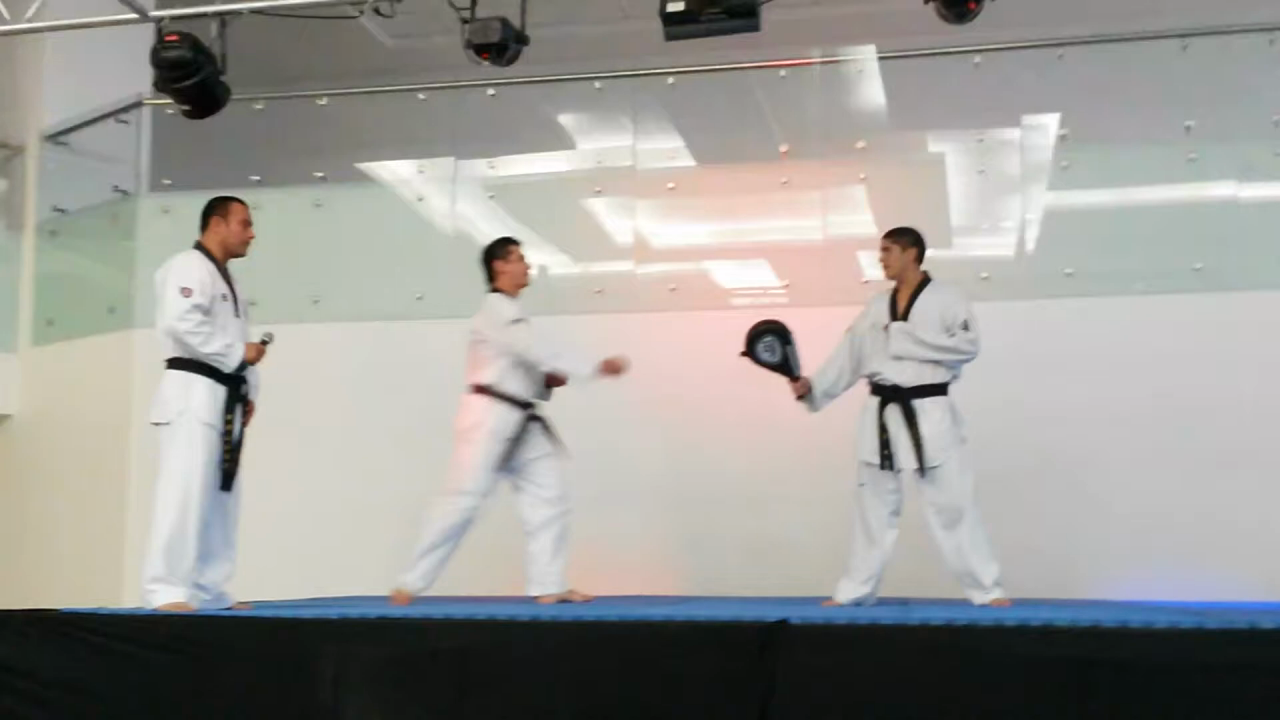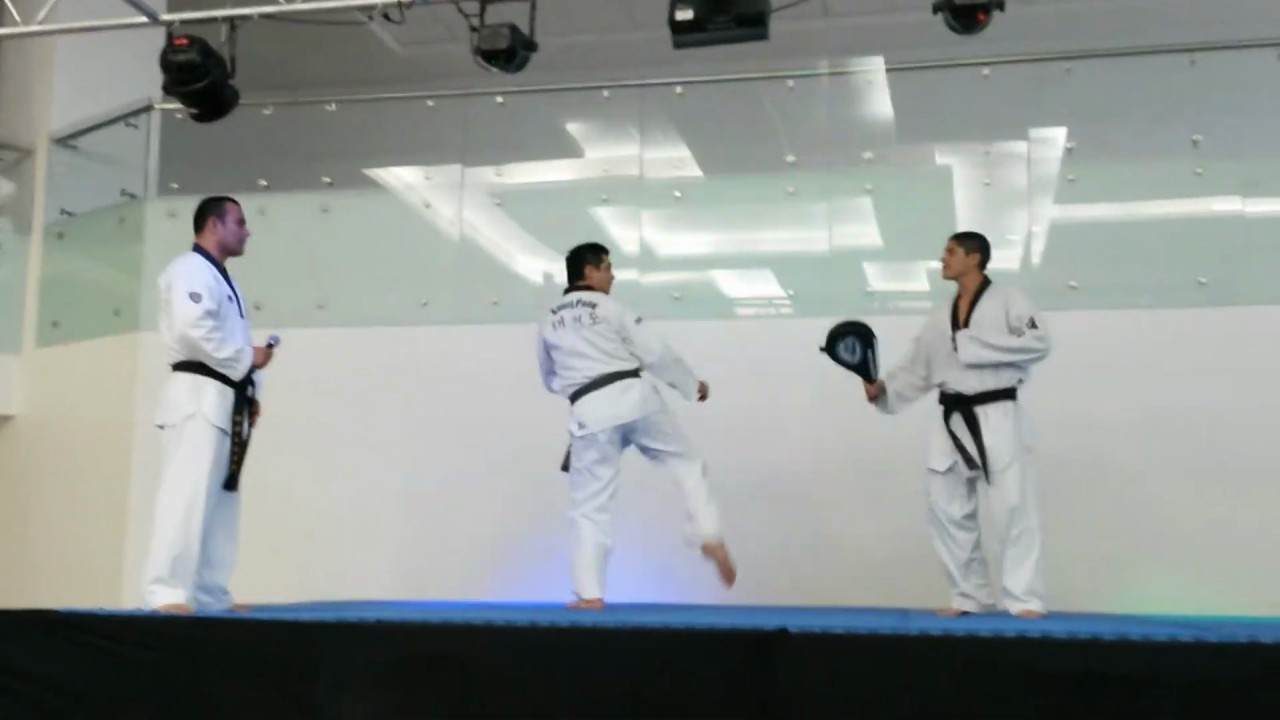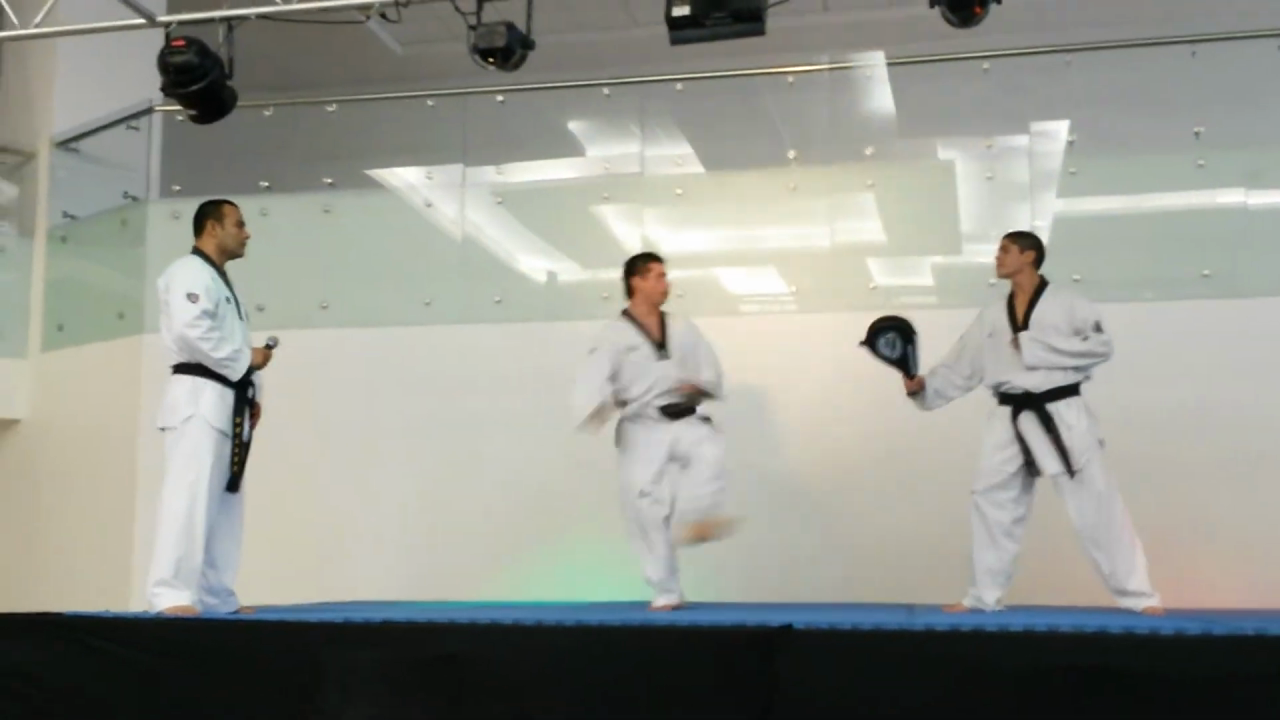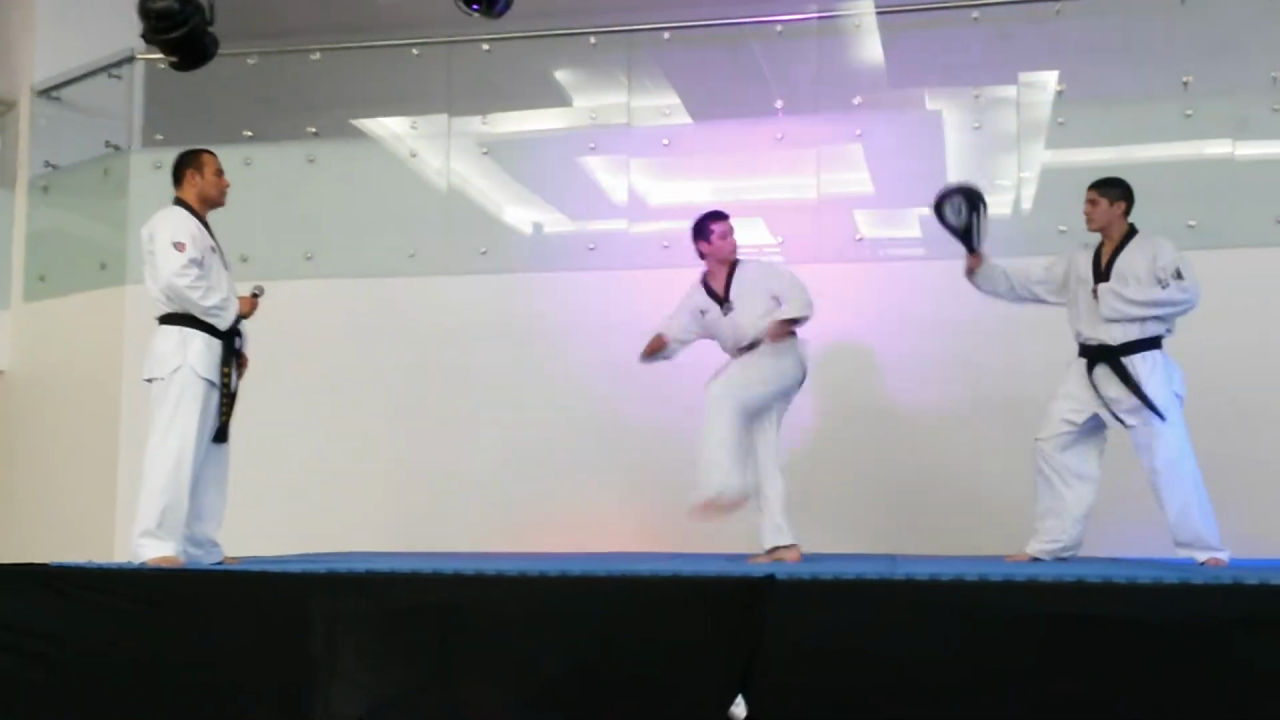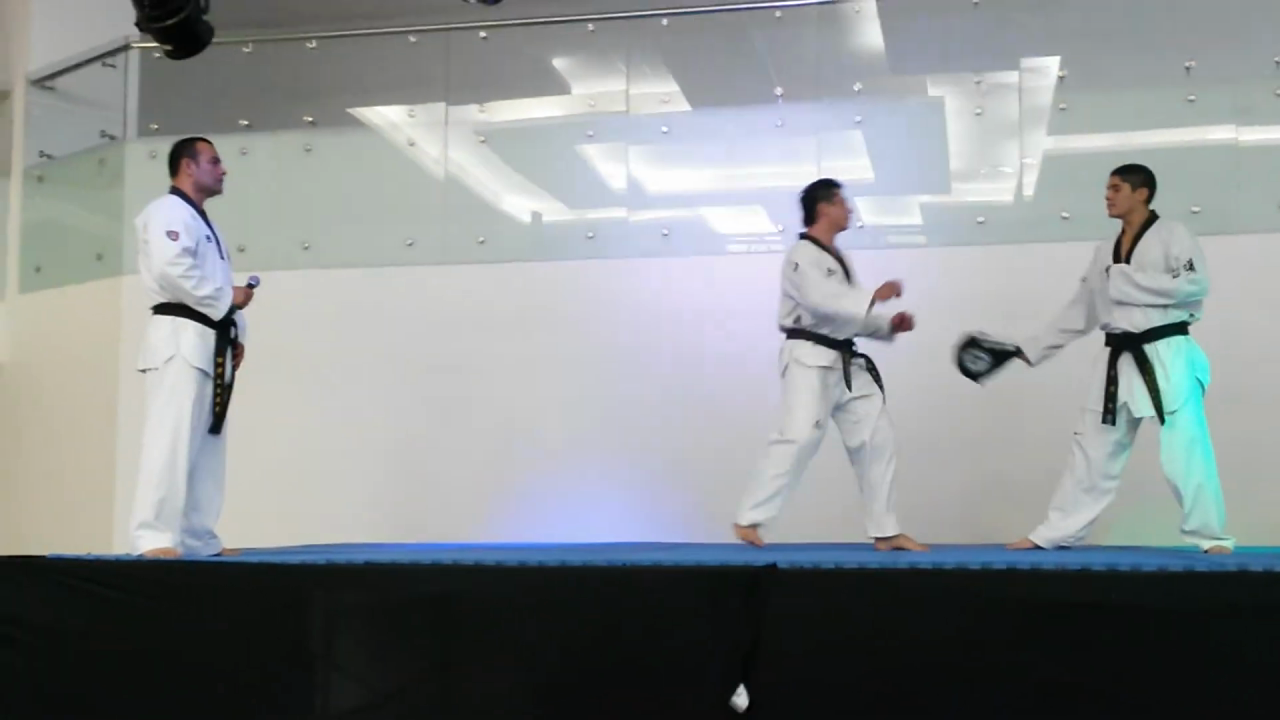
dt=1s
person 1, frame 1
left shoulder: (227, 281)
right shoulder: (188, 267)
right elbow: (181, 324)
left wrist: (247, 392)
right wrist: (237, 353)
left hip: (223, 400)
right hip: (193, 395)
left knee: (220, 499)
right knee: (184, 492)
left ankle: (208, 590)
right ankle: (167, 590)
person 1, frame 2
left shoulder: (222, 280)
right shoulder: (191, 270)
right elbow: (192, 331)
left wrist: (249, 392)
right wrist: (248, 358)
left hip: (223, 401)
right hip: (199, 397)
left knee: (220, 498)
right knee: (187, 493)
left ankle: (208, 593)
right ankle: (165, 592)
person 1, frame 3
left shoulder: (222, 283)
right shoulder: (190, 272)
right elbow: (190, 331)
left wrist: (251, 393)
right wrist: (246, 360)
left hip: (226, 403)
right hip: (199, 400)
left knee: (224, 502)
right knee: (189, 496)
left ankle: (216, 595)
right ankle: (171, 595)
person 1, frame 4
left shoulder: (203, 232)
right shoulder: (173, 223)
right elbow: (178, 281)
left wrist: (235, 346)
right wrist: (233, 308)
left hip: (211, 352)
right hip: (186, 349)
left knee: (209, 452)
right knee: (175, 447)
left ankle: (200, 546)
right ankle: (155, 545)
person 1, frame 5
left shoulder: (203, 223)
right shoulder: (168, 212)
right elbow: (172, 269)
left wrist: (235, 333)
right wrist: (227, 299)
left hip: (209, 342)
right hip: (180, 339)
left knee: (206, 443)
right knee: (170, 438)
left ankle: (197, 537)
right ankle: (154, 537)
person 2, frame 1
left shoulder: (946, 298)
right shoulder: (876, 307)
left elbow: (967, 345)
right elbow: (848, 358)
left wrist: (907, 340)
right wrist: (813, 386)
left hip: (929, 412)
right hip: (882, 414)
left knee: (952, 502)
right knee: (874, 503)
left ankle: (986, 589)
right ankle: (855, 590)
person 2, frame 2
left shoulder: (1008, 300)
right shoulder: (942, 315)
left elbow: (1038, 344)
right elbow: (917, 369)
left wrist: (976, 345)
right wrist: (884, 389)
left hip: (994, 416)
right hip: (952, 419)
left knee: (1010, 507)
right knee: (946, 507)
left ankle: (1024, 599)
right ankle: (970, 596)
person 2, frame 3
left shoulder: (1067, 302)
right shoulder: (991, 317)
left elbow: (1101, 346)
right elbow: (961, 368)
left wrist: (1035, 346)
right wrist: (923, 385)
left hip: (1062, 415)
right hip: (1012, 420)
left knee: (1097, 507)
right knee: (992, 503)
left ankle: (1138, 596)
right ankle: (983, 596)
person 2, frame 4
left shoulder: (1155, 249)
right shoulder: (1077, 262)
left elbow: (1184, 296)
right elbow: (1025, 285)
left wrist: (1114, 296)
right wrist: (981, 271)
left hip: (1142, 368)
right hip: (1090, 370)
left knee: (1169, 460)
right knee: (1054, 447)
left ankle: (1204, 547)
right ankle: (1053, 542)
person 2, frame 5
left shoulder: (1172, 234)
right shoulder: (1105, 251)
left elbow: (1195, 285)
right elbow: (1079, 310)
left wrist: (1129, 282)
right wrist: (1031, 348)
left hip: (1167, 355)
right hip: (1120, 359)
left knee: (1185, 451)
right knee: (1093, 448)
left ankle: (1211, 535)
right ankle: (1055, 533)
person 3, frame 1
left shoulder: (506, 312)
right shoulder: (497, 309)
right elbow: (533, 351)
left wrist: (545, 382)
right wrist: (592, 368)
left hip: (516, 422)
right hip: (489, 418)
left knee: (548, 498)
right knee: (462, 500)
left ankle: (548, 587)
right ankle: (411, 582)
person 3, frame 2
left shoulder: (550, 322)
right shoulder: (609, 307)
left elbow: (551, 380)
right elbow: (656, 352)
right wrist: (693, 385)
left hip: (590, 413)
right hip: (633, 397)
left knee: (589, 506)
right knee: (686, 463)
left ankle: (589, 593)
right ankle: (710, 537)
person 3, frame 3
left shoulder: (682, 327)
right shoulder: (617, 334)
left elbow: (711, 371)
right elbow: (593, 385)
left wrist: (699, 387)
right wrist: (595, 411)
left hip: (684, 423)
right hip: (643, 430)
left knee: (710, 453)
right knee: (648, 513)
left ankle: (698, 519)
right ankle: (666, 594)
person 3, frame 4
left shoulder: (756, 273)
right shoulder: (697, 297)
left elbow: (797, 296)
right elbow: (677, 333)
left wrist: (787, 321)
right wrist: (657, 344)
left hip: (777, 357)
right hip: (751, 367)
left knee: (720, 403)
right knee: (758, 456)
left ankle: (728, 488)
right ankle: (783, 544)
person 3, frame 5
left shoulder: (838, 257)
right shoulder: (803, 255)
right elbow: (819, 301)
left wrist: (889, 323)
right wrist: (872, 297)
left hip: (847, 363)
right hip: (809, 360)
left knee: (876, 439)
right knee: (798, 438)
left ankle: (885, 531)
right ankle: (749, 517)
